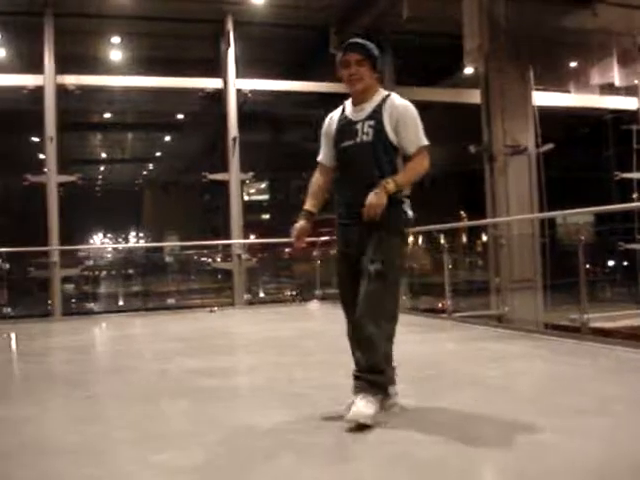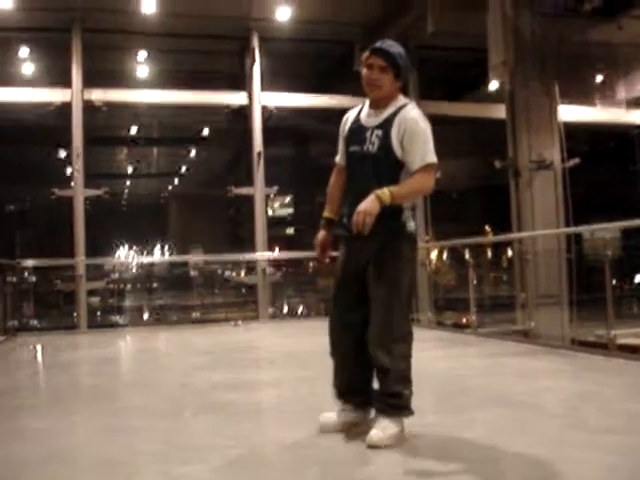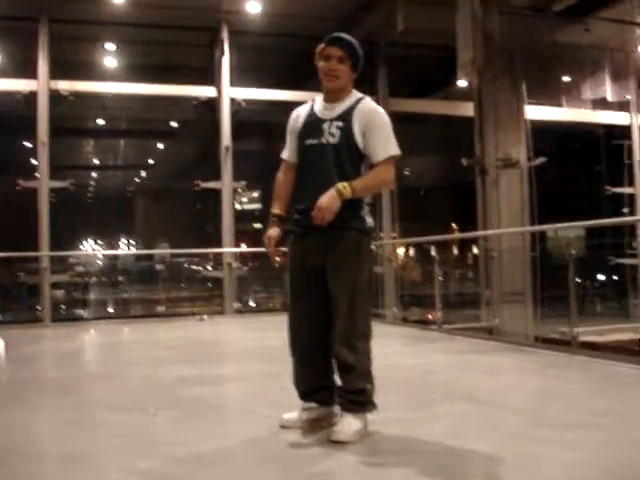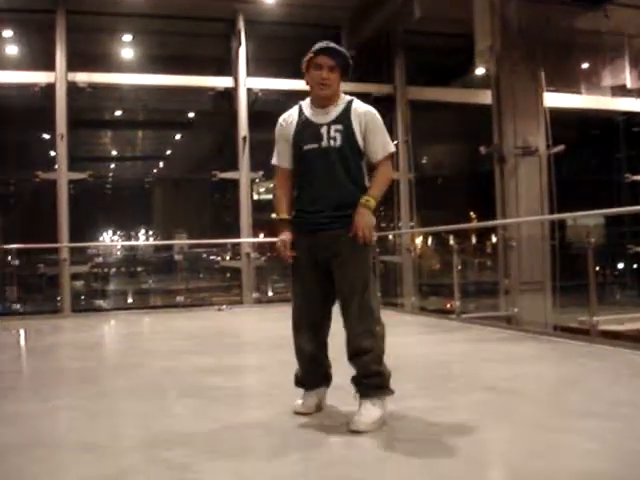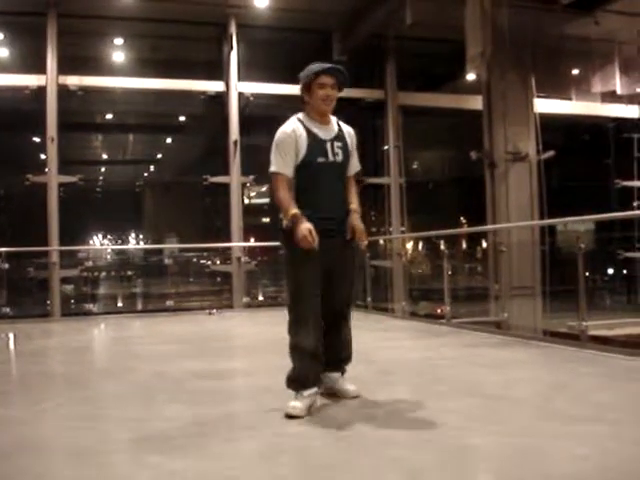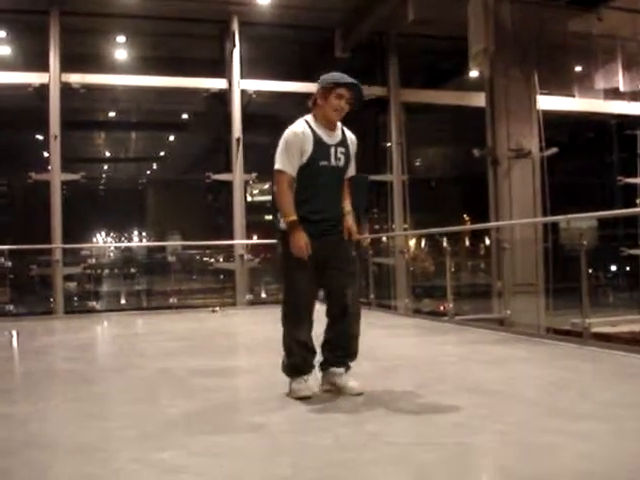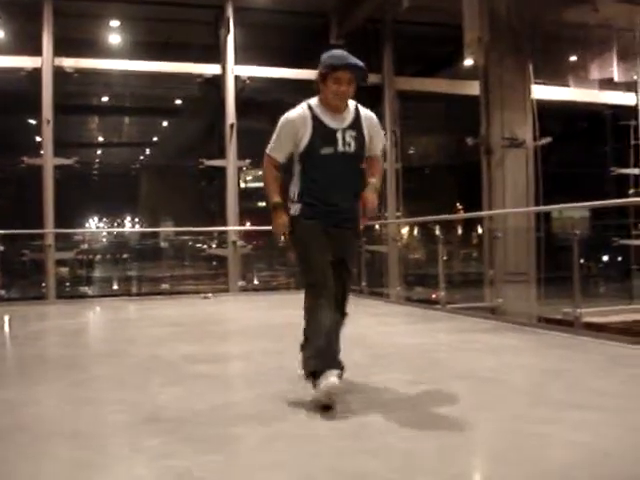
dt=0.7s
person 1, frame 1
left shoulder: (397, 108)
right shoulder: (334, 120)
left elbow: (421, 161)
right elbow: (324, 171)
left wrist: (386, 187)
right wrist: (307, 214)
left hip: (387, 221)
right hip: (348, 223)
left knee: (375, 305)
right knee: (355, 309)
left ankle: (371, 390)
right ankle: (380, 385)
person 1, frame 2
left shoulder: (410, 120)
right shoulder: (350, 120)
left elbow: (425, 180)
left wrist: (380, 197)
right wrist: (327, 222)
left hip: (391, 237)
right hip: (352, 236)
left knee: (388, 327)
right knee: (344, 323)
left ankle: (391, 411)
right ankle: (355, 403)
person 1, frame 3
left shoulder: (368, 113)
right shoulder: (301, 115)
left elbow: (386, 172)
right elbow: (288, 171)
left wrist: (341, 191)
right wrist: (277, 219)
left hip: (348, 232)
right hip: (303, 232)
left knee: (349, 323)
right knee: (305, 323)
left ankle: (355, 407)
right ankle: (318, 400)
person 1, frame 4
left shoulder: (363, 114)
right shoulder: (289, 121)
left elbow: (384, 166)
right elbow: (283, 177)
left wrist: (366, 207)
right wrist: (283, 224)
left hip: (350, 230)
right hip: (306, 233)
left knee: (361, 314)
right knee: (307, 316)
left ankle: (372, 394)
right ankle: (314, 386)
person 1, frame 5
left shoulder: (346, 133)
right shoulder: (290, 132)
right elbow: (280, 185)
left wrist: (355, 212)
right wrist: (297, 219)
left hip: (342, 235)
right hip: (305, 234)
left knee: (339, 308)
right knee: (305, 312)
left ankle: (332, 372)
right ankle: (305, 386)
person 1, frame 6
left shoulder: (348, 139)
right shoulder: (298, 134)
right elbow: (282, 184)
left wrist: (347, 214)
right wrist: (294, 228)
left hip: (336, 235)
right hip: (302, 234)
left knee: (344, 300)
right knee: (299, 306)
left ankle: (336, 369)
right ankle: (299, 374)
person 1, frame 7
left shoulder: (366, 119)
right shoulder: (297, 119)
left elbow: (374, 157)
right elbow: (271, 163)
left wrist: (371, 187)
right wrist: (278, 207)
left hip: (347, 221)
right hip: (308, 220)
left knee: (338, 295)
right knee: (320, 291)
left ankle: (317, 358)
right ankle: (324, 371)
